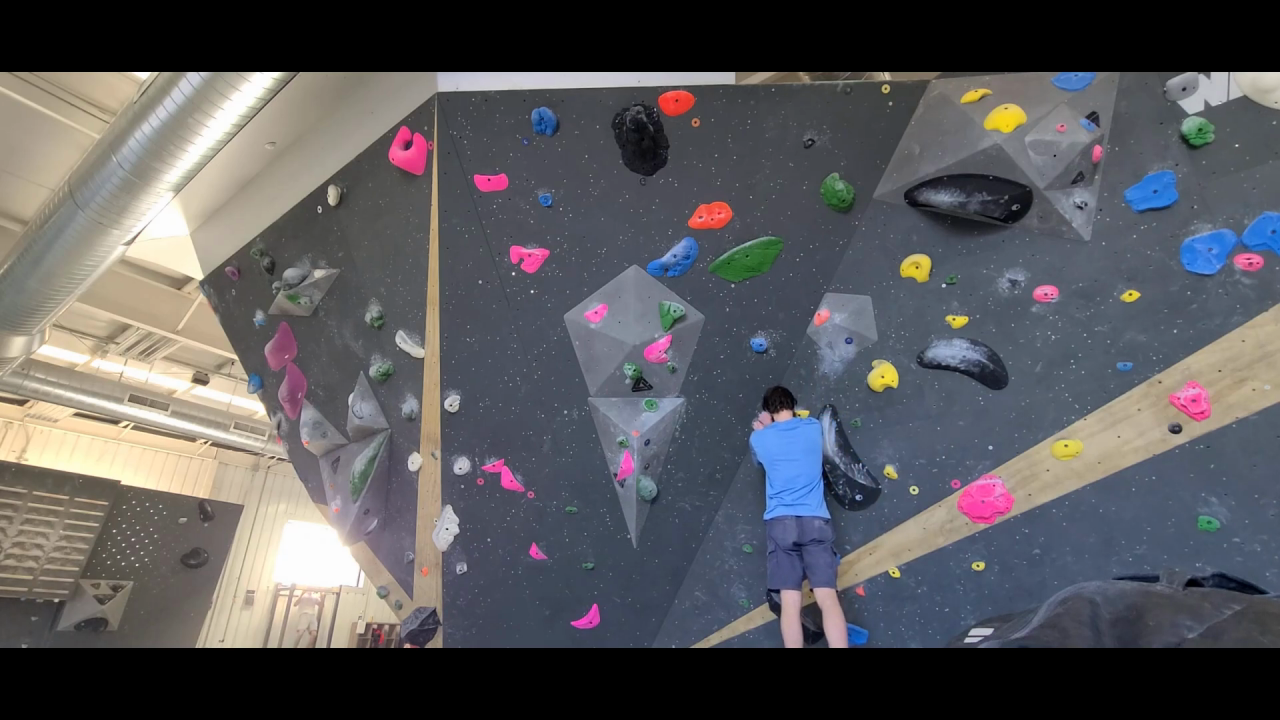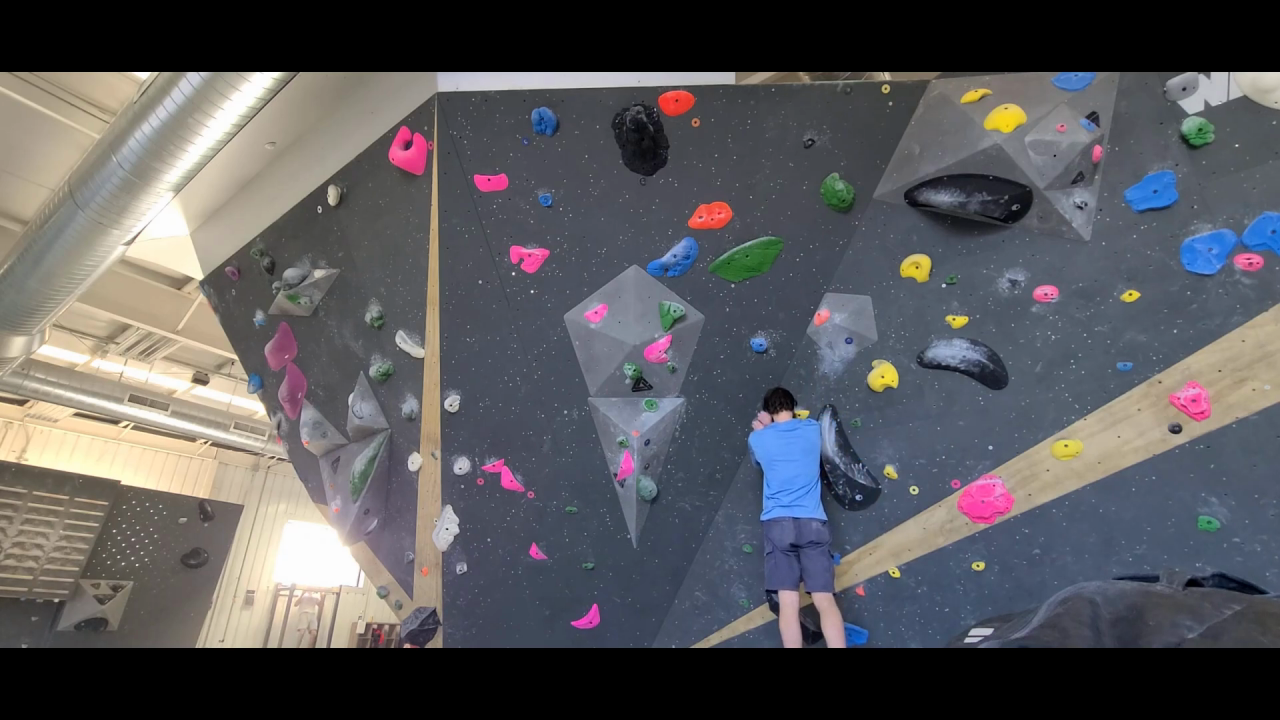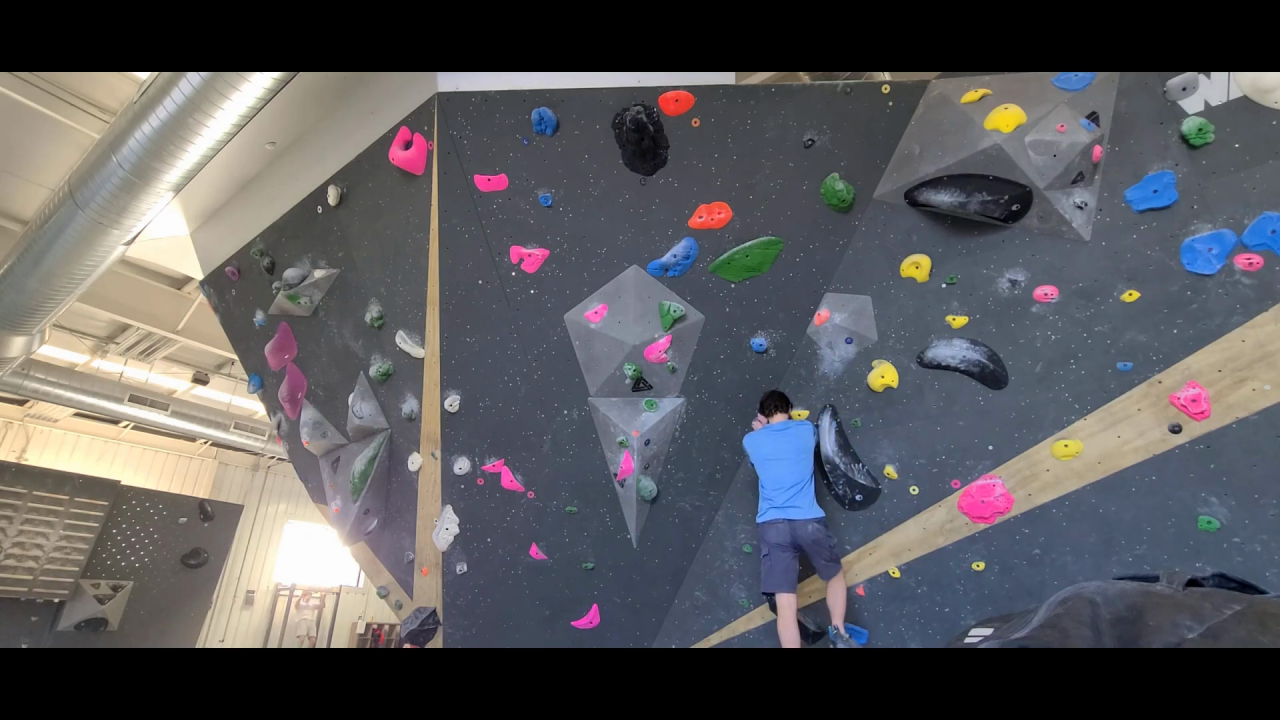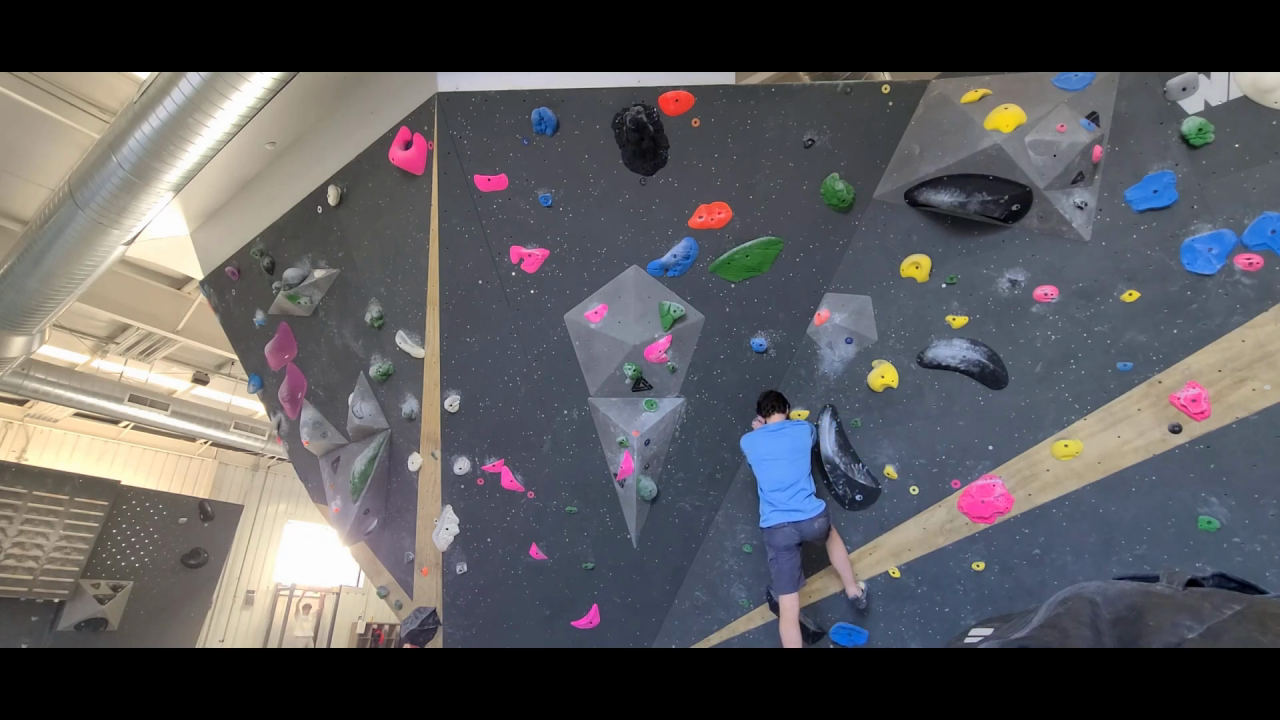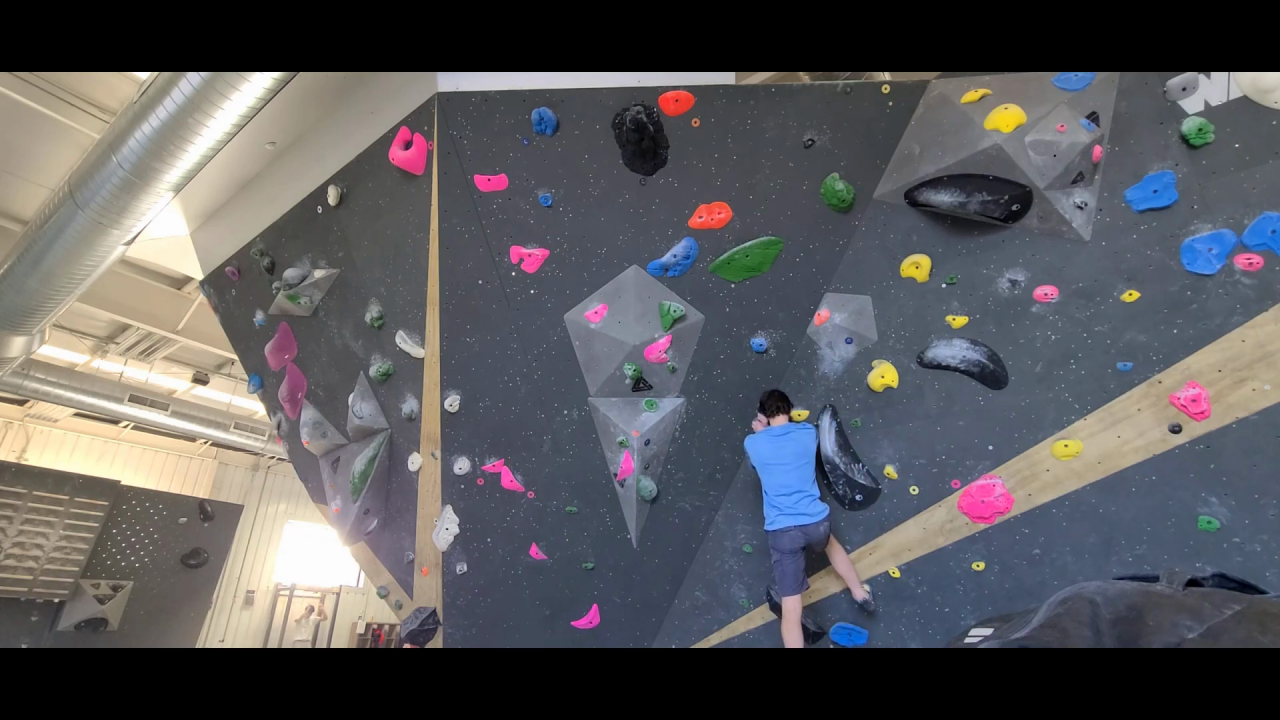
dt=0.3s
person 1, frame 1
left shoulder: (759, 438)
right shoulder: (814, 427)
left hip: (780, 523)
right hip: (815, 521)
left knee: (790, 602)
right knee: (828, 598)
person 1, frame 2
left shoulder: (757, 438)
right shoulder: (813, 429)
left hip: (777, 524)
right hip: (813, 523)
left knee: (788, 603)
right knee: (825, 600)
person 1, frame 3
left shoulder: (751, 440)
right shoulder: (806, 429)
left hip: (772, 526)
right hip: (809, 522)
left knee: (785, 604)
right knee: (835, 575)
right ankle: (838, 630)
person 1, frame 4
left shoulder: (748, 441)
right shoulder: (804, 430)
left hip: (777, 527)
right hip: (812, 518)
left knee: (788, 605)
right knee: (830, 533)
right ankle: (854, 590)
person 1, frame 5
left shoulder: (752, 443)
right shoulder: (808, 432)
left hip: (782, 530)
right hip: (817, 522)
left knee: (790, 607)
right knee: (829, 543)
right ankle: (860, 593)
